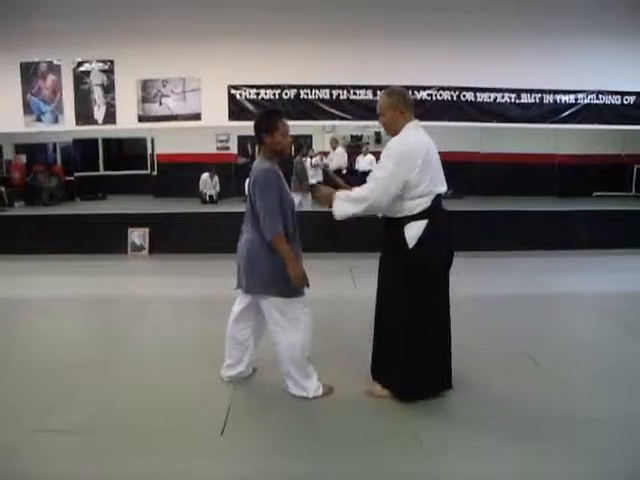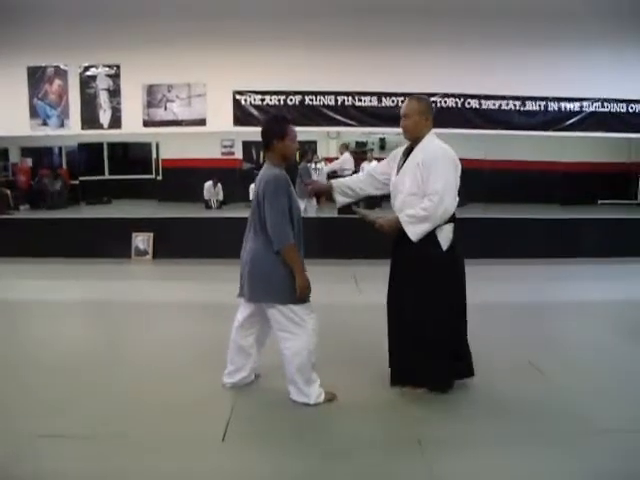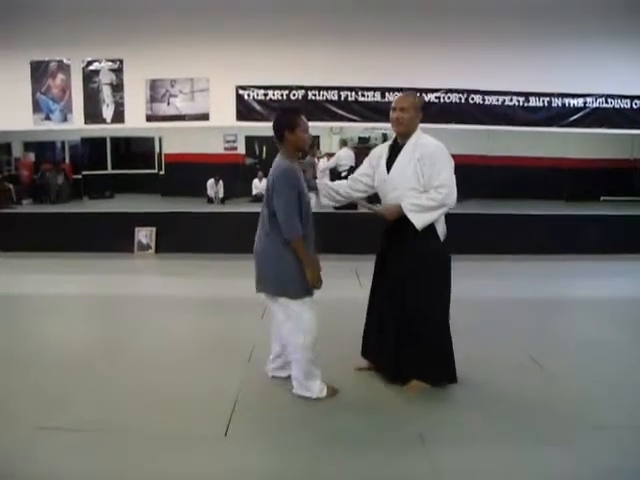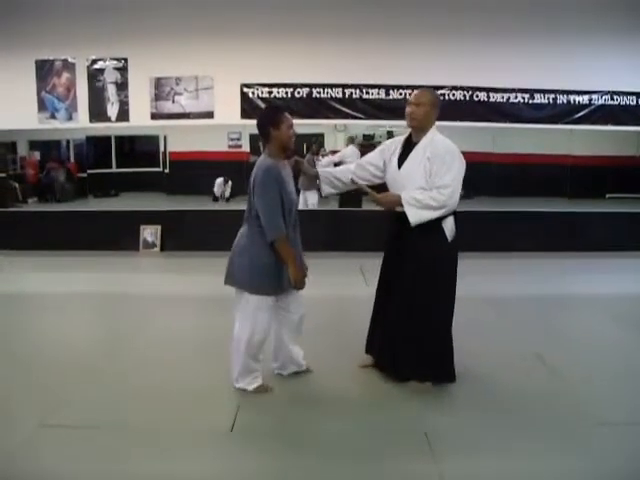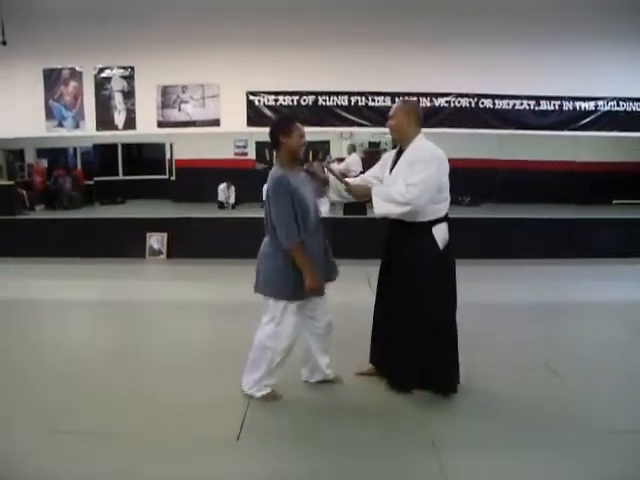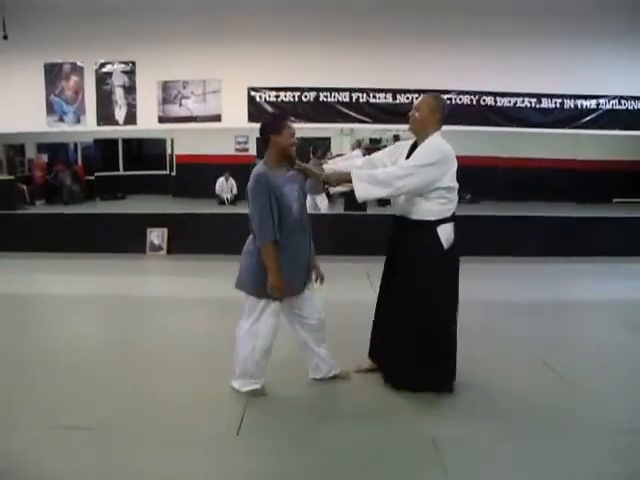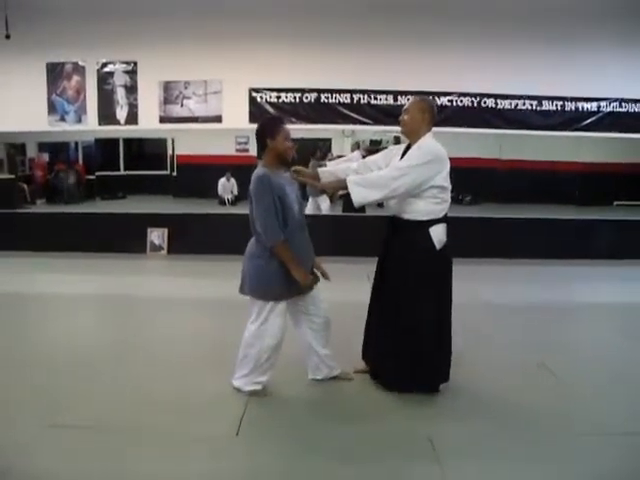
dt=0.7s
person 1, frame 1
left shoulder: (403, 146)
right shoulder: (419, 140)
left elbow: (378, 193)
left wrist: (335, 198)
left hip: (413, 235)
right hip: (427, 231)
left knee: (405, 310)
right knee: (425, 308)
left ankle: (403, 381)
right ankle: (429, 375)
person 1, frame 2
left shoulder: (439, 154)
right shoulder: (402, 155)
left elbow: (439, 205)
right elbow: (372, 179)
left wrist: (398, 220)
right wrist: (331, 185)
left hip: (433, 243)
right hip: (410, 239)
left knee: (431, 311)
right knee: (405, 306)
left ankle: (432, 376)
right ankle: (412, 369)
person 1, frame 3
left shoulder: (431, 150)
right shoulder: (381, 153)
left elbow: (445, 195)
right elbow: (355, 186)
left wrist: (402, 208)
right wrist: (317, 186)
left hip: (424, 236)
right hip: (395, 233)
left knee: (423, 306)
right knee: (386, 297)
left ankle: (429, 370)
right ankle: (382, 357)
person 1, frame 4
left shoulder: (444, 150)
right shoulder: (393, 146)
left elbow: (445, 197)
right elbow: (359, 170)
left wrist: (399, 199)
right wrist: (318, 174)
left hip: (433, 235)
right hip: (403, 229)
left knee: (428, 303)
right knee: (392, 294)
left ankle: (431, 367)
right ankle: (386, 354)
person 1, frame 5
left shoulder: (429, 155)
right shoulder: (393, 157)
left elbow: (412, 197)
right elbow: (364, 183)
left wrist: (371, 193)
right wrist: (328, 181)
left hip: (427, 241)
right hip: (401, 236)
left knee: (429, 311)
right knee: (393, 302)
left ankle: (436, 376)
right ankle: (387, 362)
person 1, frame 6
left shoulder: (439, 153)
right shoulder: (405, 148)
left elbow: (395, 178)
right elbow: (370, 163)
left wrist: (346, 177)
right wrist: (323, 170)
left hip: (431, 239)
right hip: (407, 233)
left knee: (431, 309)
right knee: (395, 298)
left ankle: (433, 374)
right ankle: (387, 359)
person 1, frame 7
left shoulder: (431, 154)
right shoulder: (400, 152)
left elbow: (390, 180)
right elbow: (364, 167)
left wrist: (341, 184)
right wrist: (317, 175)
left hip: (424, 240)
right hip: (401, 234)
left knee: (423, 309)
right knee: (390, 300)
left ankle: (425, 375)
right ankle: (384, 361)
person 2, frame 1
left shoulder: (264, 169)
right shoulder: (267, 173)
right elbow: (272, 226)
left wrist: (289, 258)
right wrist: (292, 262)
left hip: (254, 257)
right hip: (268, 260)
left knee: (246, 314)
right knee: (294, 321)
left ankle: (235, 368)
right ankle: (305, 385)
person 2, frame 2
left shoulder: (267, 175)
right shoulder: (277, 179)
right elbow: (281, 235)
left wrist: (296, 268)
right wrist: (299, 273)
left hip: (256, 263)
right hip: (273, 267)
left knee: (249, 321)
right knee: (300, 328)
left ankle: (236, 374)
right ankle: (307, 391)
person 2, frame 3
left shoulder: (287, 167)
right shoulder: (286, 171)
right elbow: (289, 227)
left wrist: (309, 259)
right wrist: (309, 264)
left hip: (280, 256)
right hip: (282, 258)
left knee: (287, 317)
right knee: (301, 321)
left ankle: (280, 366)
right ankle: (308, 385)
person 2, frame 4
left shoulder: (282, 166)
right shoulder: (267, 170)
right elbow: (272, 226)
left wrist: (295, 260)
right wrist: (292, 264)
left hip: (279, 256)
right hip: (260, 258)
left knee: (291, 313)
right knee: (254, 322)
left ankle: (288, 362)
right ankle: (246, 378)
person 2, frame 5
left shoulder: (301, 174)
right shoulder: (279, 181)
right elbow: (288, 235)
left wrist: (325, 260)
right wrist: (307, 273)
left hip: (309, 262)
right hip: (286, 267)
left knee: (319, 320)
right knee: (280, 328)
left ankle: (317, 371)
right ankle: (257, 383)
person 2, frame 6
left shoulder: (295, 175)
right shoulder: (261, 178)
right elbow: (264, 233)
left wrist: (311, 259)
right wrist: (273, 273)
left hip: (296, 262)
right hip: (267, 266)
left knee: (311, 318)
right knee: (259, 326)
left ankle: (322, 368)
right ankle: (246, 380)
person 2, frame 7
left shoulder: (286, 176)
right shoulder: (262, 180)
right elbow: (270, 235)
left wrist: (310, 260)
right wrist: (295, 268)
left hip: (295, 264)
right hip: (272, 268)
left knee: (315, 317)
right knee: (267, 327)
left ankle: (323, 368)
right ankle: (247, 380)
